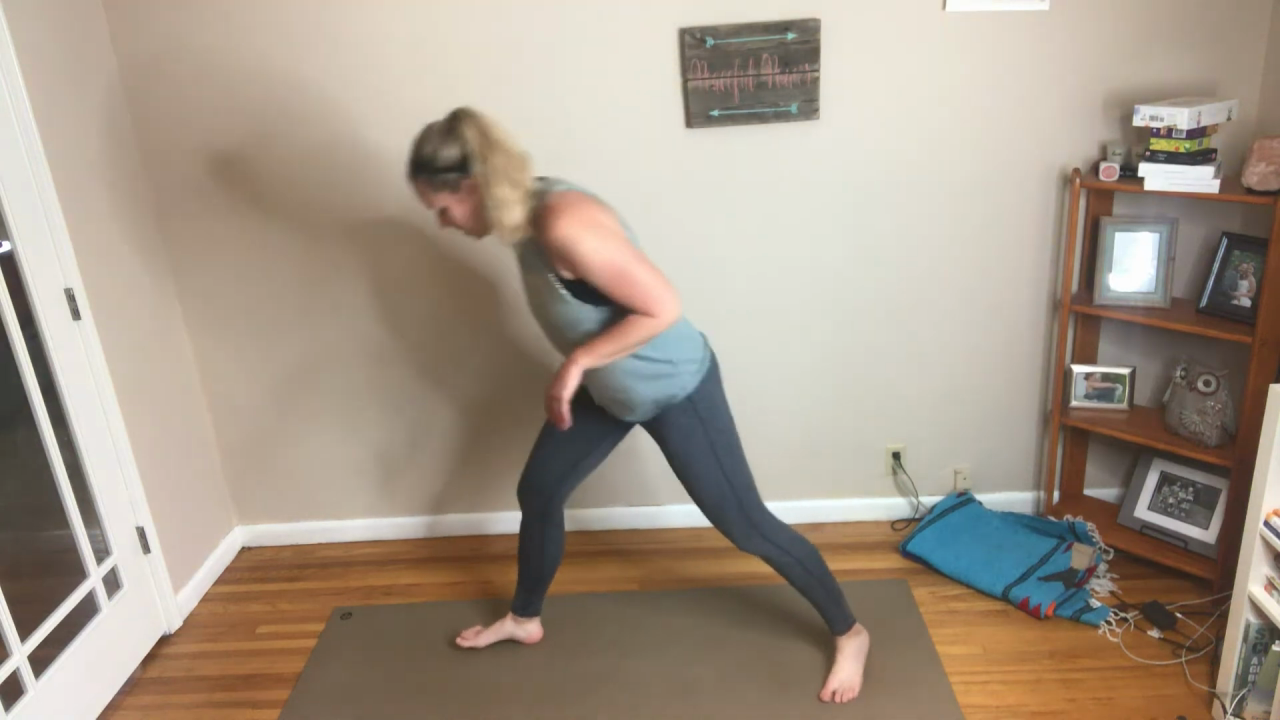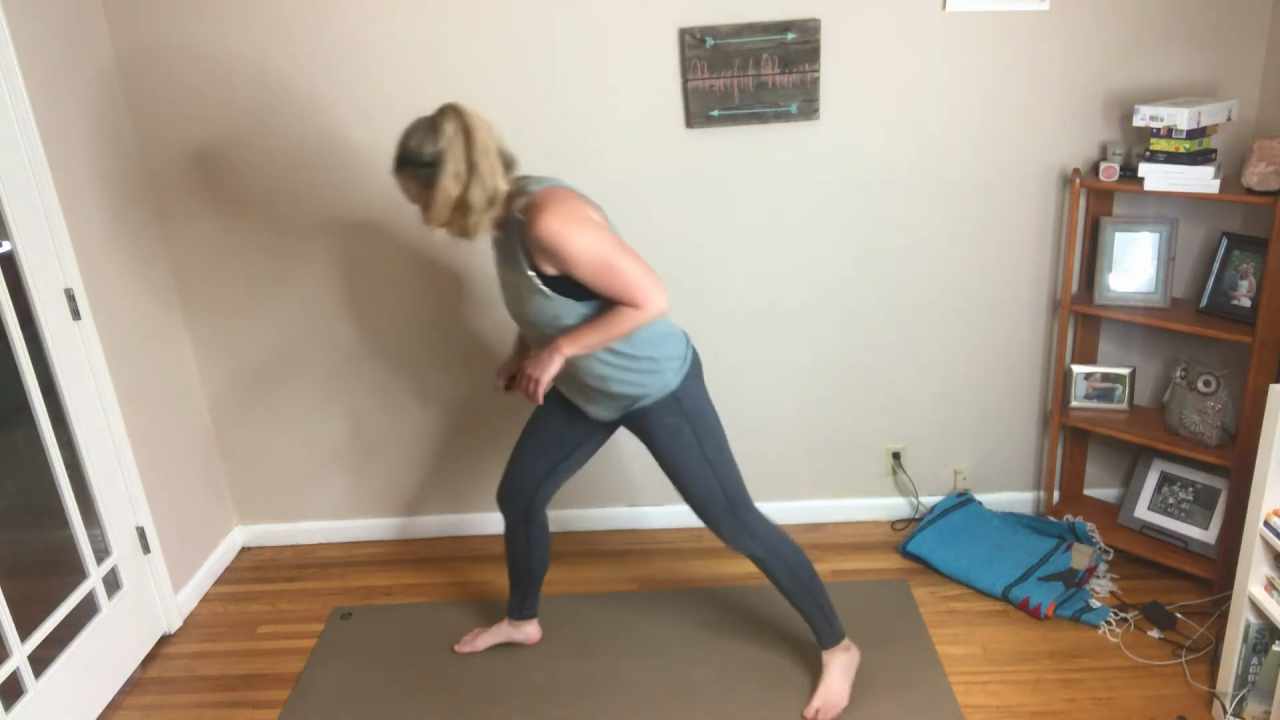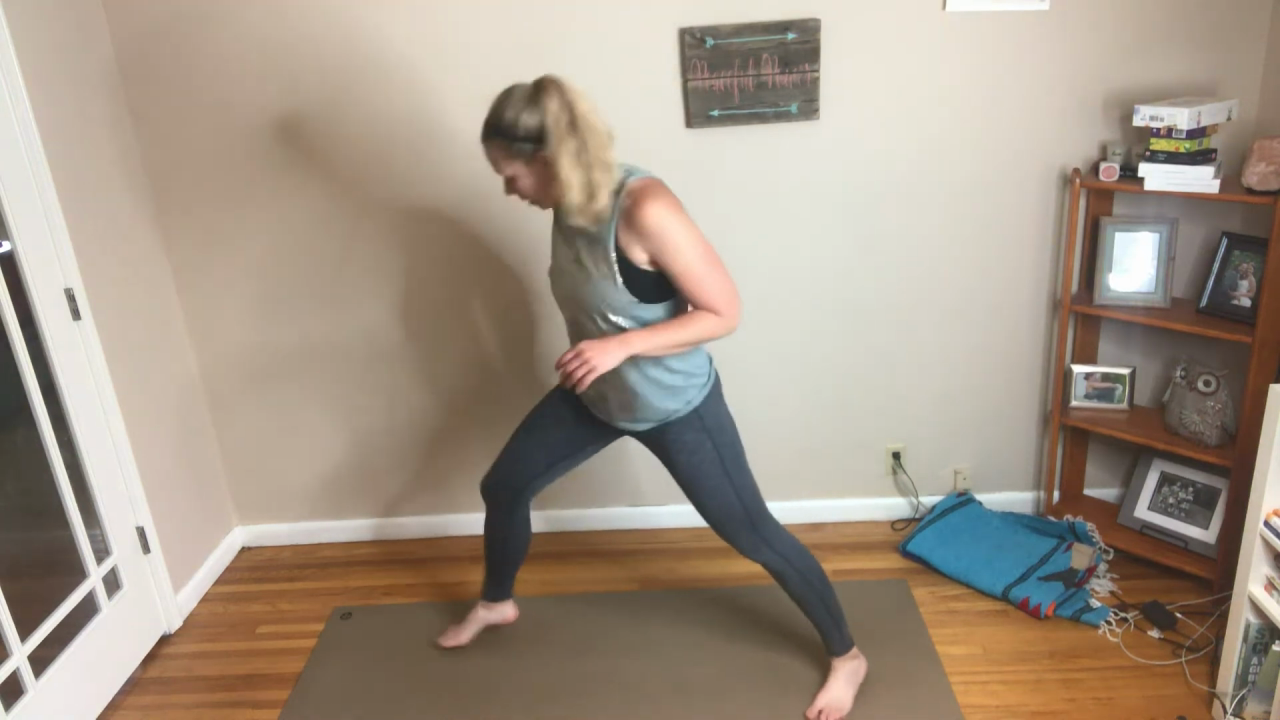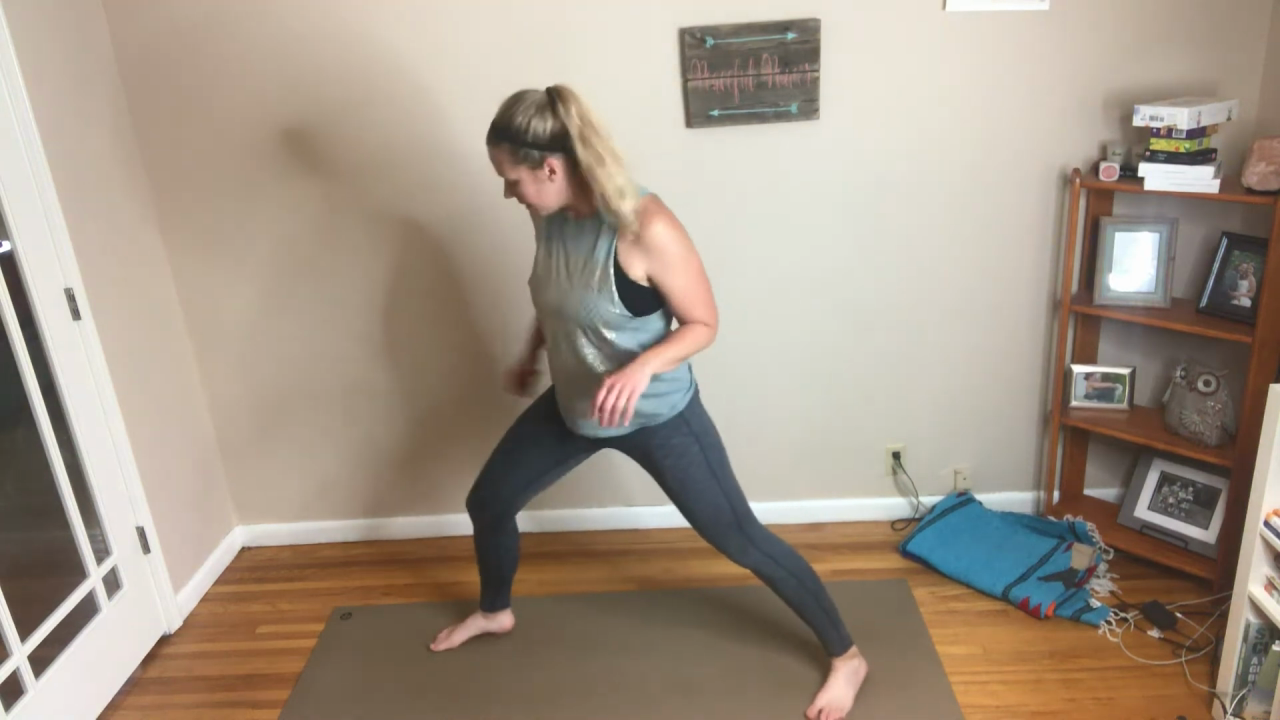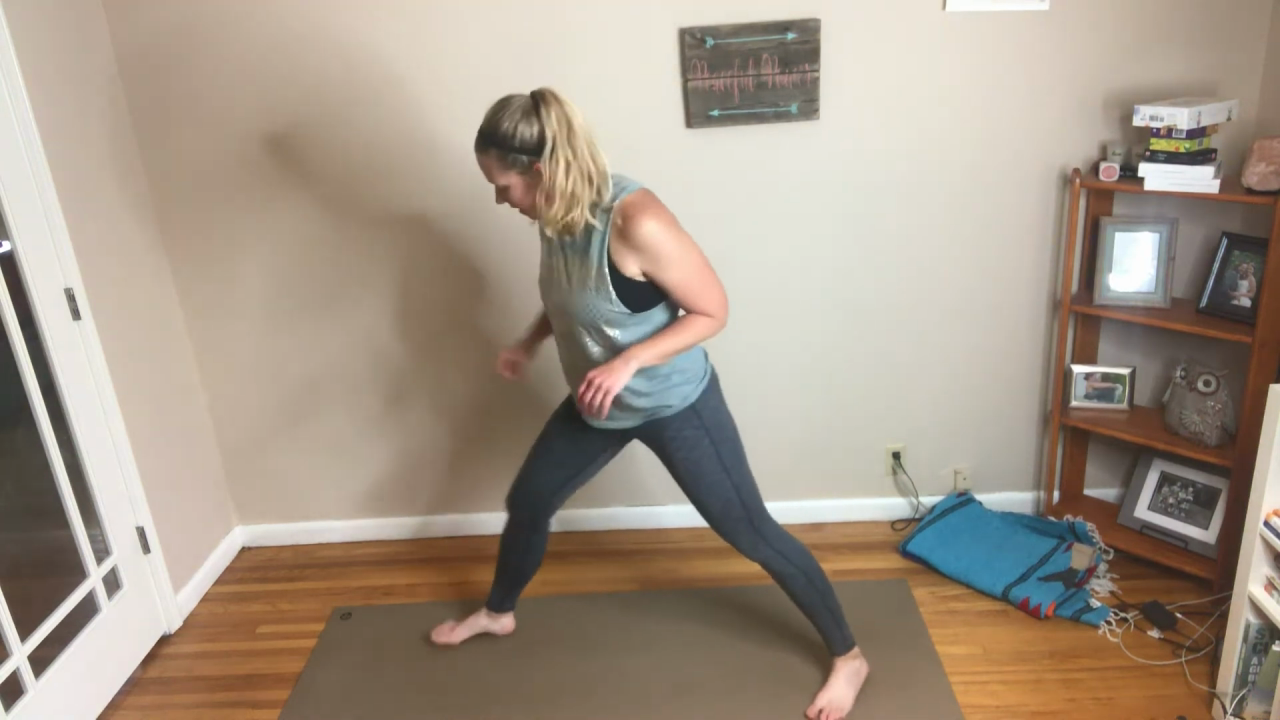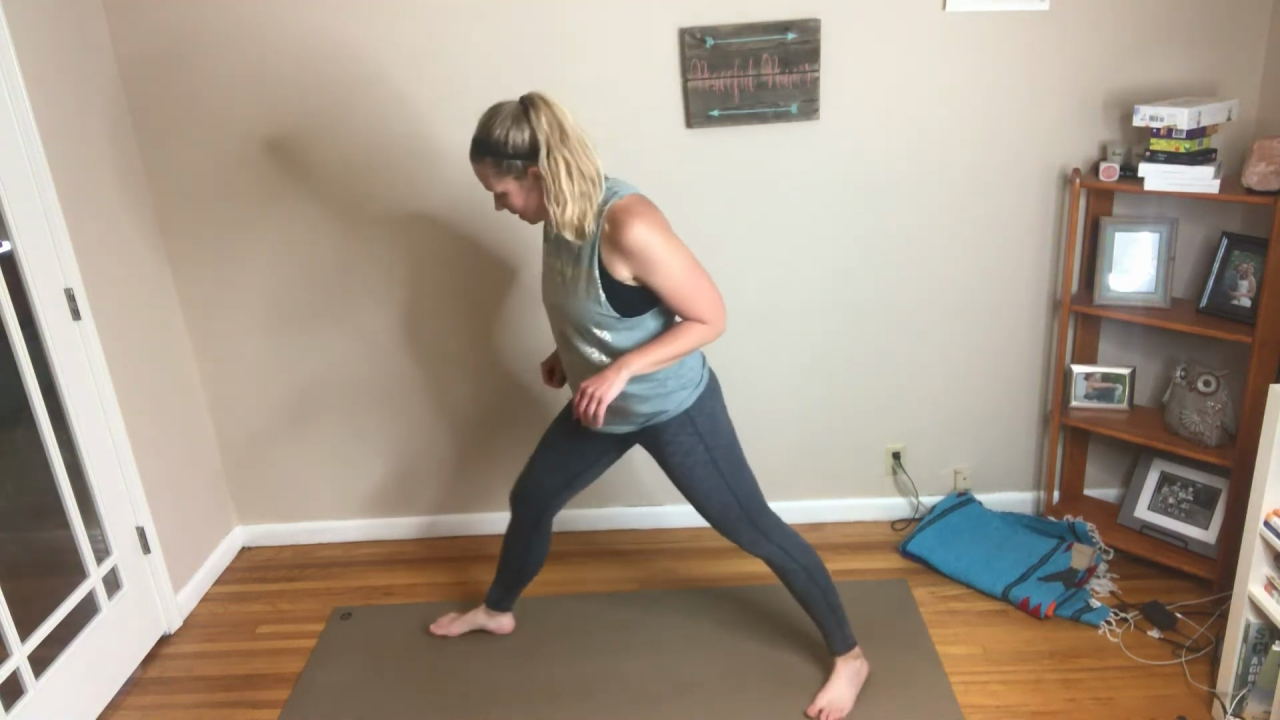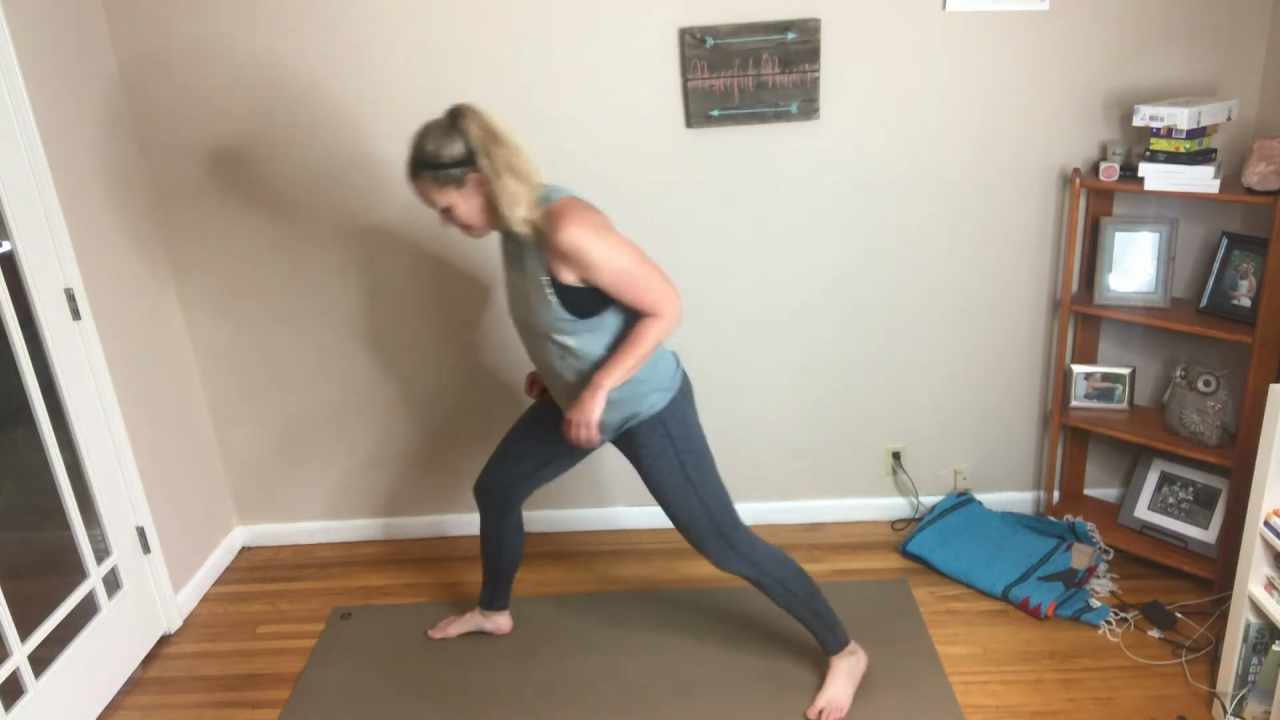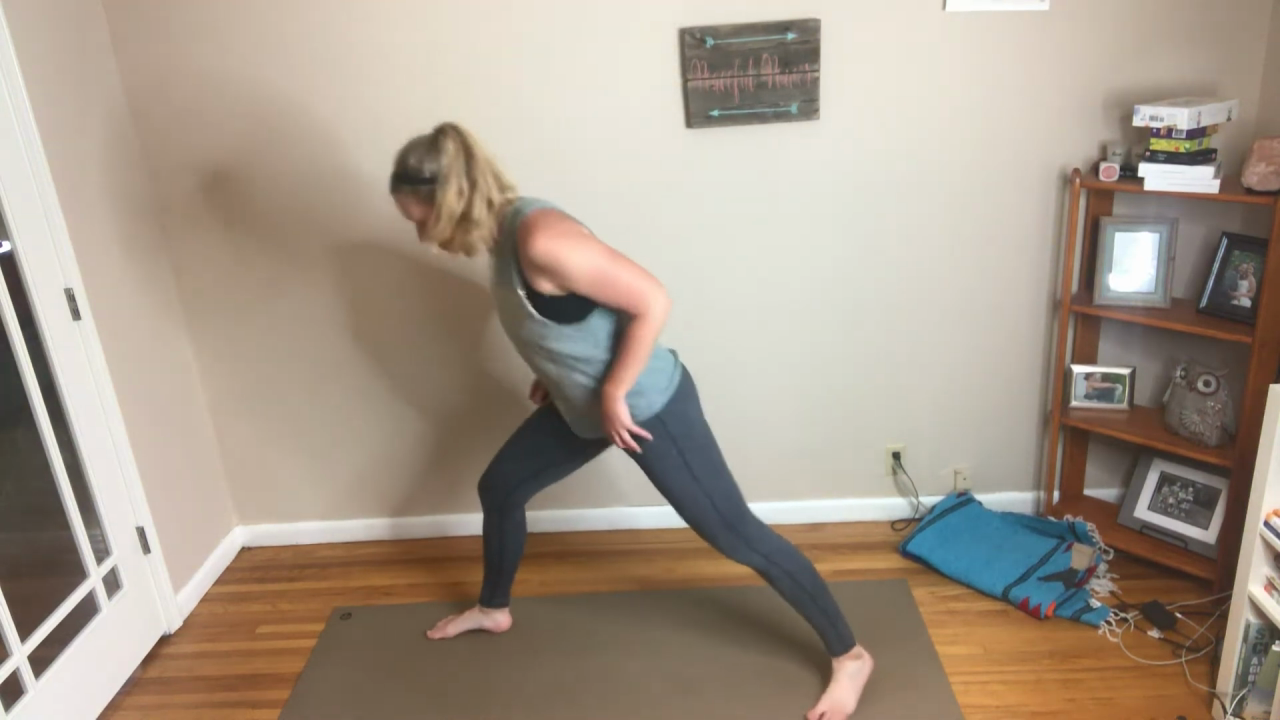
dt=0.3s
person 1, frame 1
left shoulder: (562, 224)
right shoulder: (521, 214)
left elbow: (660, 308)
left wrist: (577, 362)
right wrist: (575, 369)
left hip: (676, 387)
right hip: (607, 388)
left knee: (745, 526)
right knee: (537, 491)
left ankle: (848, 635)
right ankle: (523, 618)
person 1, frame 2
left shoulder: (547, 219)
right shoulder: (503, 212)
left elbow: (648, 300)
left wrist: (557, 350)
right wrist: (523, 350)
left hip: (657, 387)
right hip: (585, 388)
left knee: (736, 523)
right knee: (517, 496)
left ankle: (838, 650)
right ankle: (521, 620)
person 1, frame 3
left shoulder: (646, 208)
right shoulder: (569, 200)
left elbow: (723, 313)
left wrist: (622, 346)
right wrist: (594, 352)
left hip: (674, 404)
right hip: (593, 395)
left knee: (754, 535)
right knee: (502, 487)
left ankle: (847, 657)
right ankle: (496, 602)
person 1, frame 4
left shoulder: (646, 227)
right shoulder: (550, 214)
left elbow: (702, 326)
left wrist: (639, 370)
right wrist: (532, 353)
left hip: (657, 413)
right hip: (570, 405)
left knee: (741, 539)
right knee: (487, 501)
left ankle: (845, 657)
right ankle: (494, 611)
person 1, frame 5
left shoulder: (636, 219)
right shoulder: (558, 213)
left elbow: (712, 311)
left wrist: (629, 360)
right wrist: (530, 339)
left hip: (675, 404)
right hip: (597, 402)
left knee: (750, 532)
right knee: (526, 501)
left ankle: (848, 657)
right ankle: (497, 613)
person 1, frame 6
left shoulder: (628, 224)
right shoulder: (561, 214)
left elbow: (709, 319)
left wrist: (620, 371)
right wrist: (569, 355)
left hip: (673, 407)
right hip: (602, 405)
left knee: (754, 531)
right knee: (530, 500)
left ankle: (849, 657)
right ankle: (496, 611)
person 1, frame 7
left shoulder: (564, 228)
right shoulder: (513, 224)
left elbow: (663, 307)
left wrist: (597, 391)
right wrist: (552, 371)
left hip: (645, 407)
right hip: (576, 399)
left knee: (723, 544)
right knee: (493, 489)
left ankle: (844, 653)
right ankle: (493, 610)
person 1, frame 8
left shoulder: (537, 238)
right shoulder: (499, 231)
left elbow: (651, 302)
left wrist: (615, 395)
right wrist: (554, 377)
left hip: (647, 407)
right hip: (580, 405)
left knee: (735, 535)
right knee: (498, 487)
left ankle: (849, 656)
right ankle: (492, 608)
